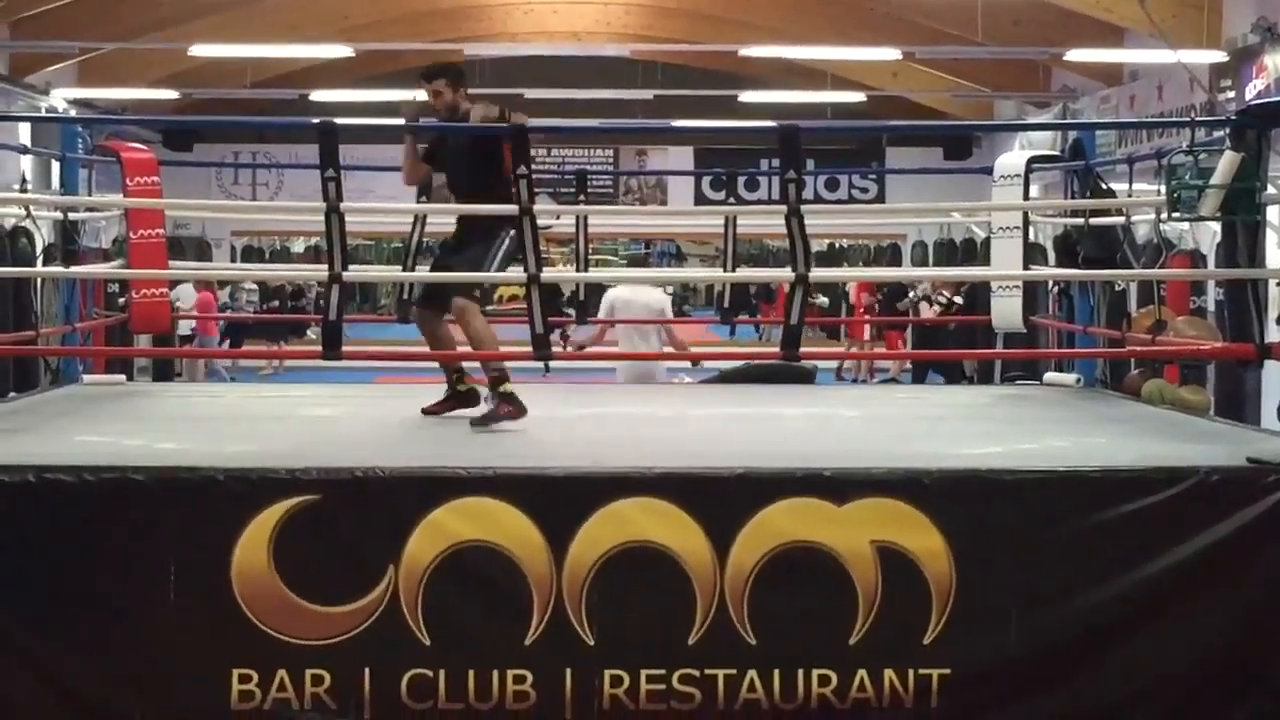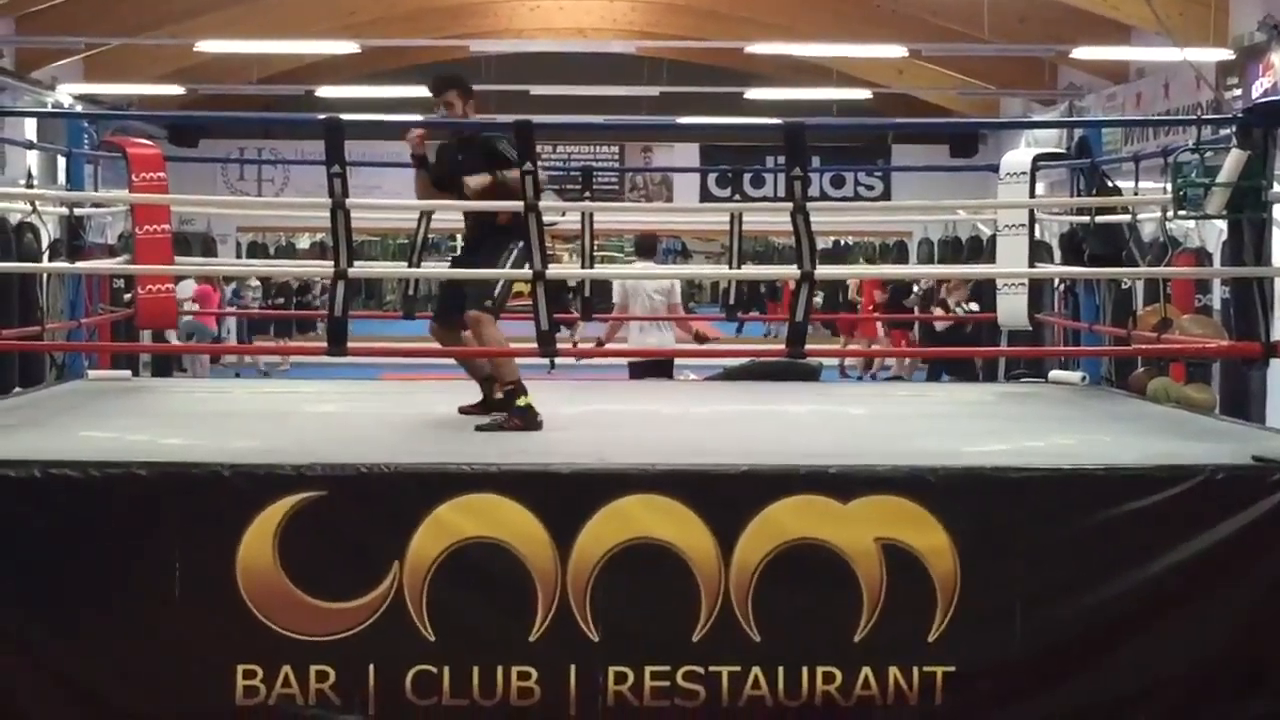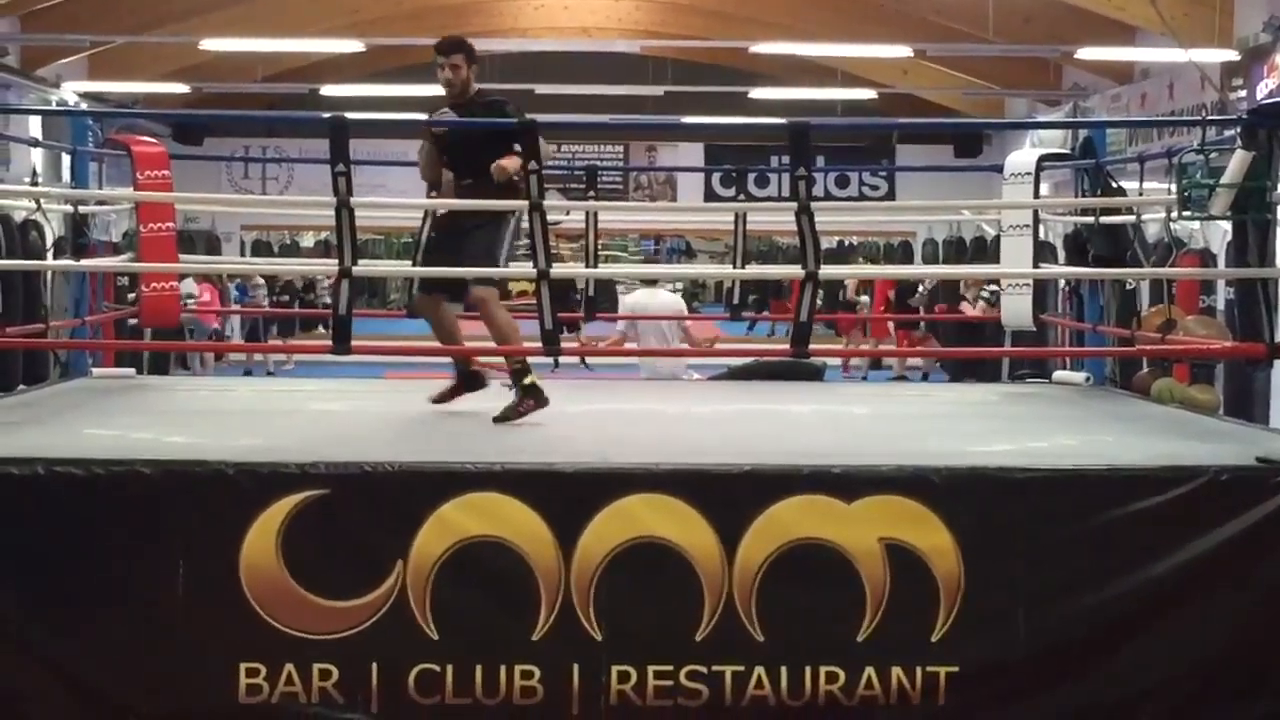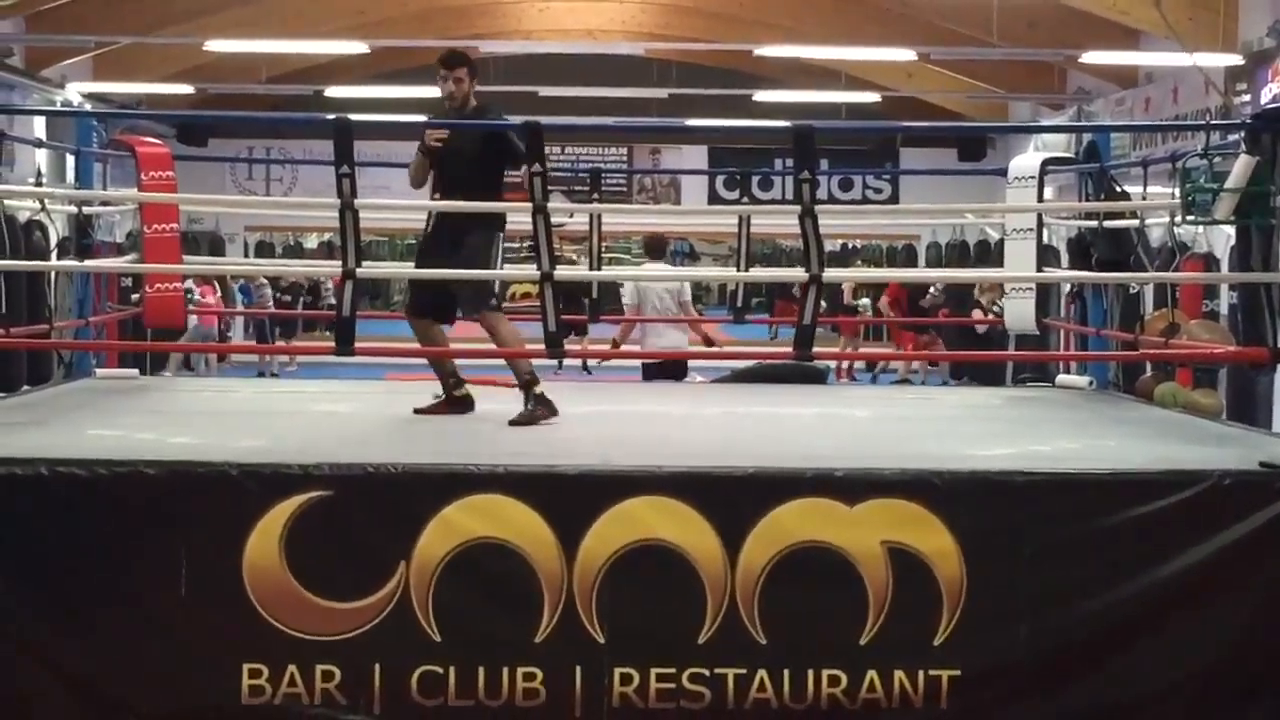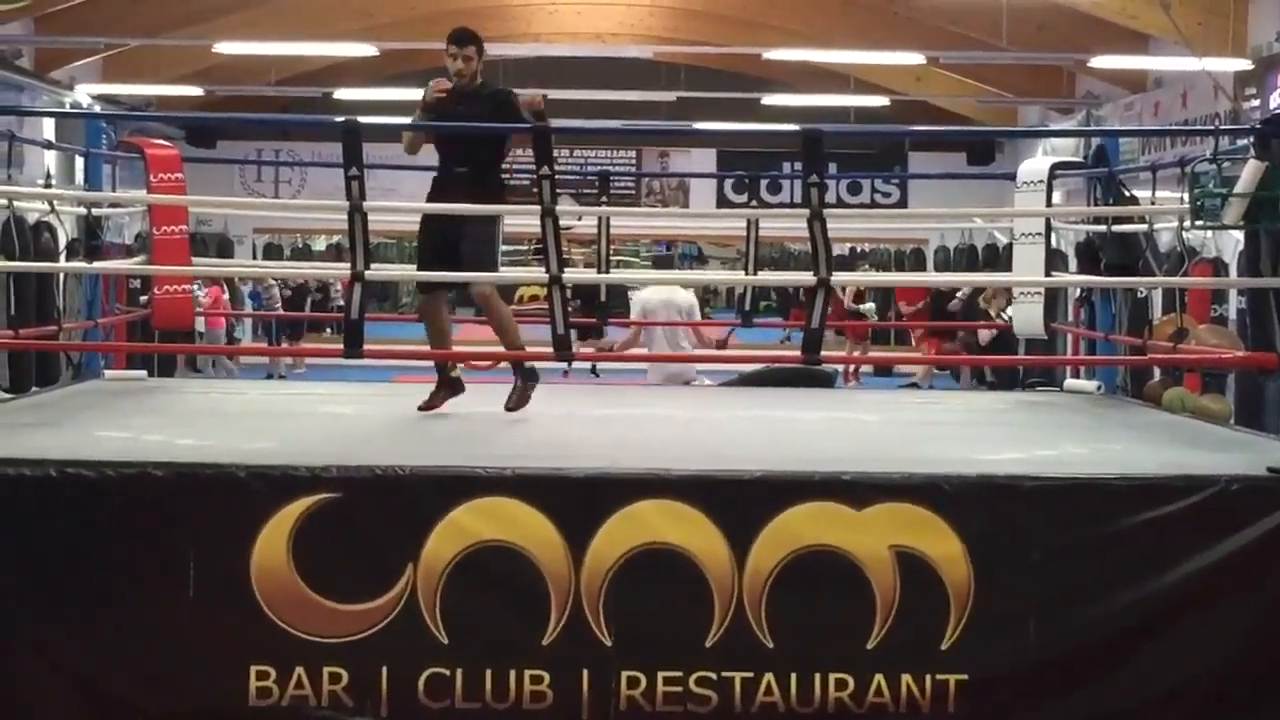
dt=0.2s
person 1, frame 1
left shoulder: (488, 123)
right shoulder: (443, 134)
right elbow: (412, 177)
left wrist: (497, 116)
right wrist: (411, 127)
left hip: (498, 228)
right hip: (468, 229)
left knee: (463, 304)
right knee: (425, 312)
left ankle: (506, 395)
right ankle: (460, 387)
person 1, frame 2
left shoulder: (490, 139)
right shoulder: (448, 150)
right elbow: (428, 199)
left wrist: (491, 180)
right wrist: (418, 159)
left hip: (507, 240)
right hip: (476, 243)
left knee: (477, 316)
right knee: (442, 329)
left ankle: (521, 406)
right ankle: (495, 392)
person 1, frame 3
left shoulder: (496, 108)
right shoulder: (444, 116)
left elbow: (542, 150)
right elbow: (429, 176)
left wrist: (516, 161)
right wrist: (432, 136)
left hip: (496, 213)
right hip: (459, 214)
left knee: (481, 294)
right knee: (427, 297)
left ankle: (527, 388)
right ankle: (467, 372)
person 1, frame 4
left shoulder: (492, 124)
right shoulder: (437, 126)
left elbow: (529, 162)
right elbow: (416, 182)
right wrist: (424, 149)
left hip: (482, 229)
right hip: (444, 228)
left knee: (487, 314)
right knee: (419, 316)
left ankle: (536, 397)
right ankle: (456, 393)
person 1, frame 5
left shoulder: (498, 98)
right shoulder: (438, 98)
right elbow: (410, 147)
left wrist: (536, 111)
right wrist: (426, 107)
left hip: (483, 206)
right hip: (441, 205)
left knee: (482, 290)
right knee: (430, 295)
left ankle: (523, 370)
right ankle: (447, 377)
